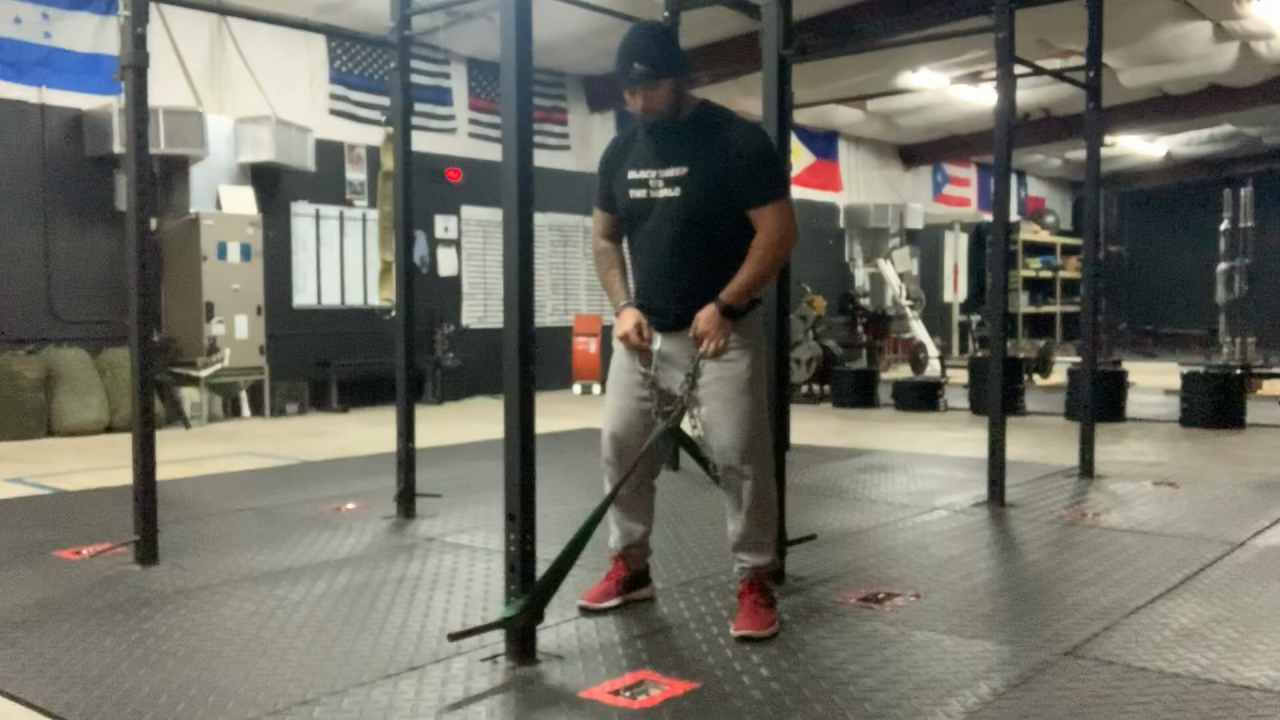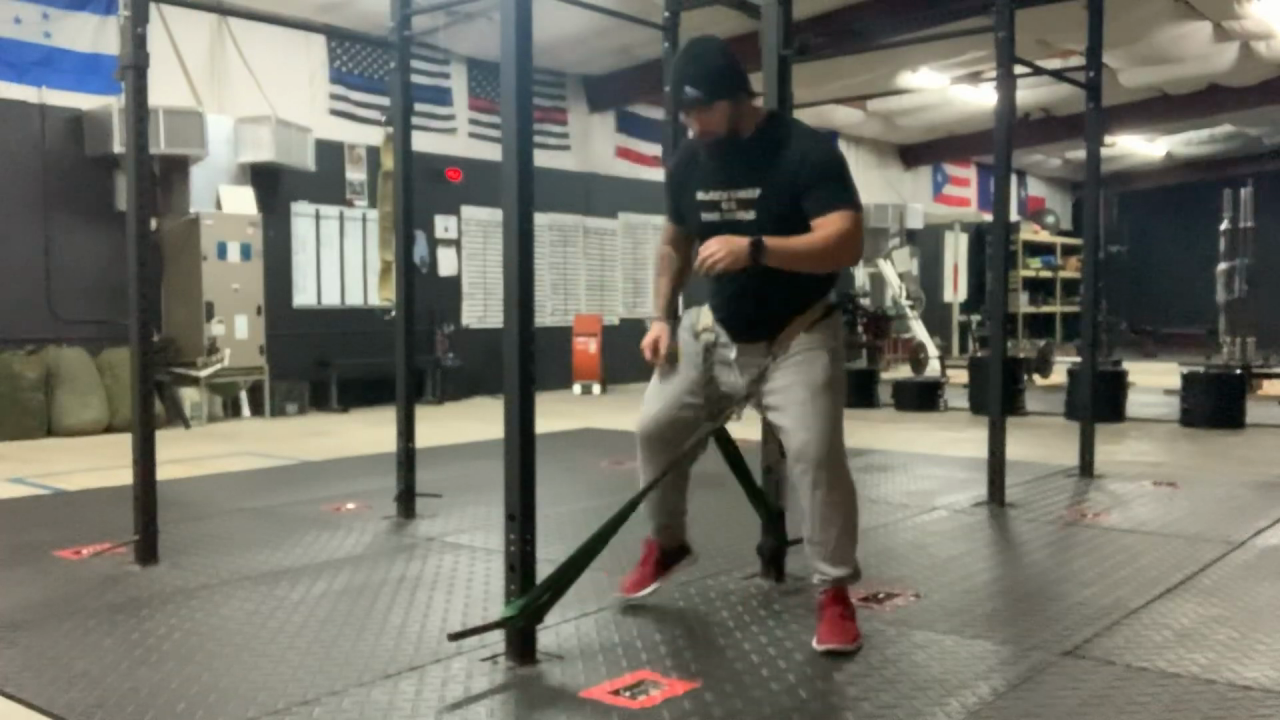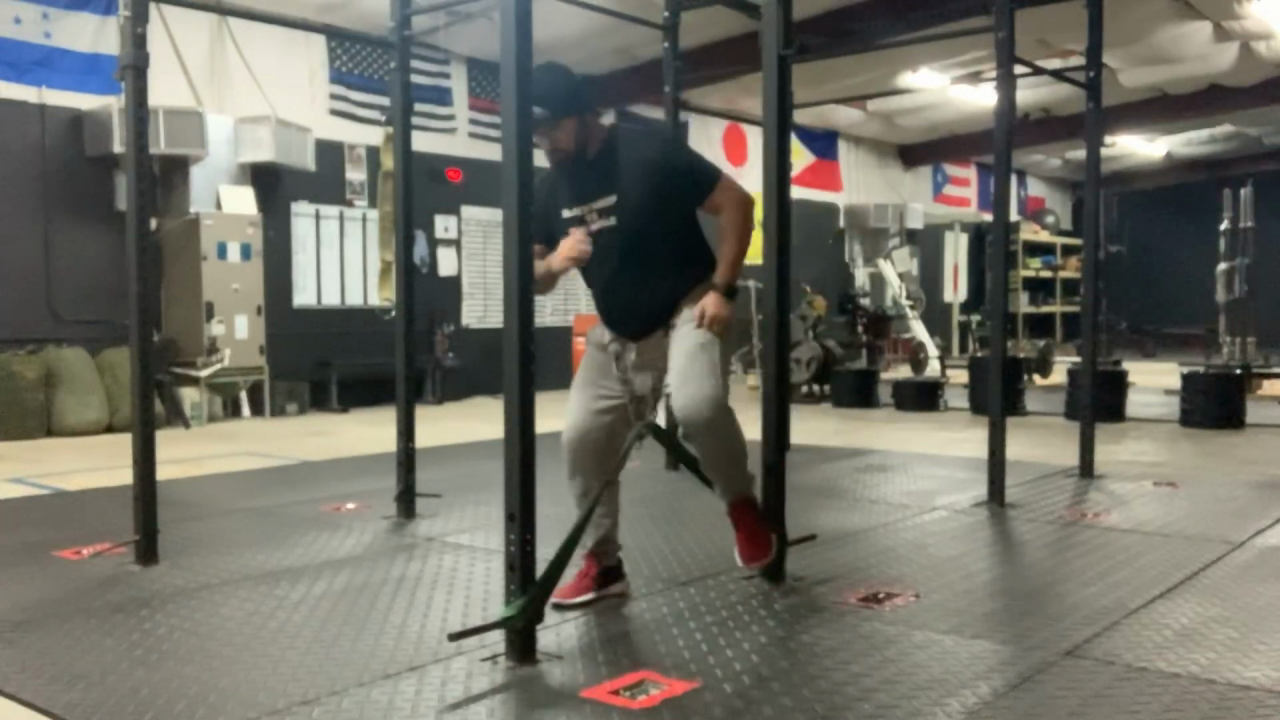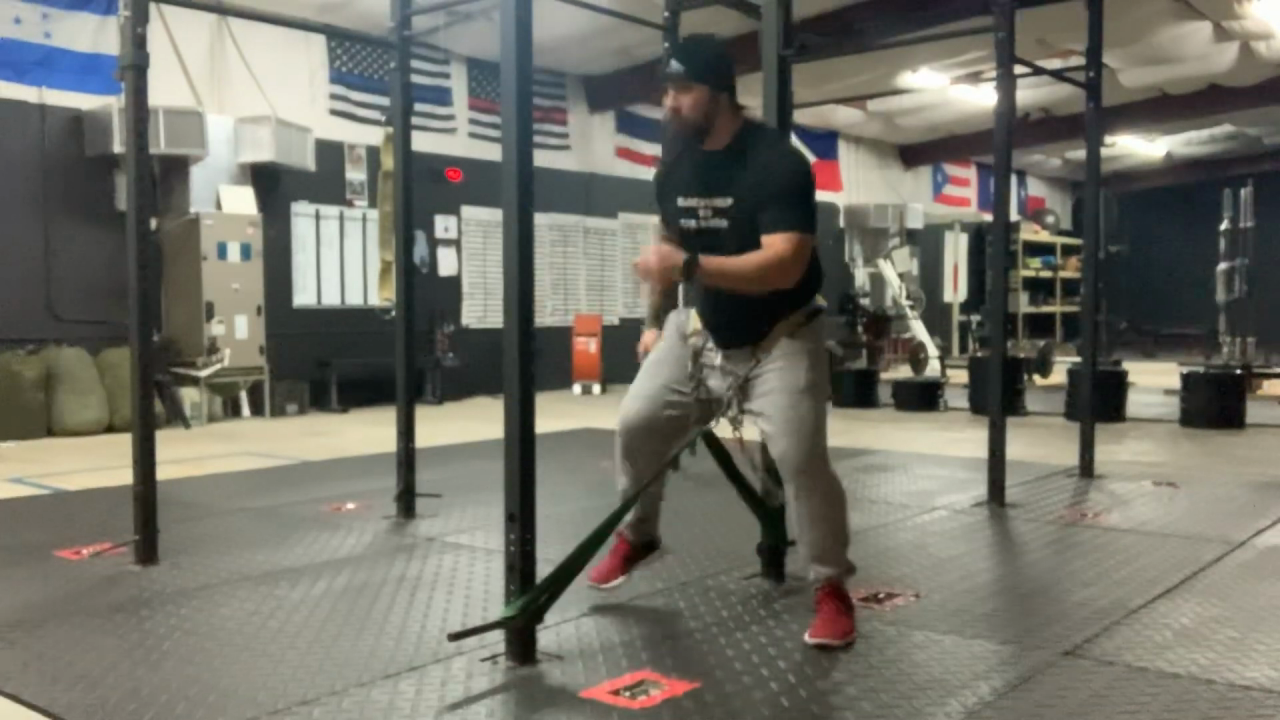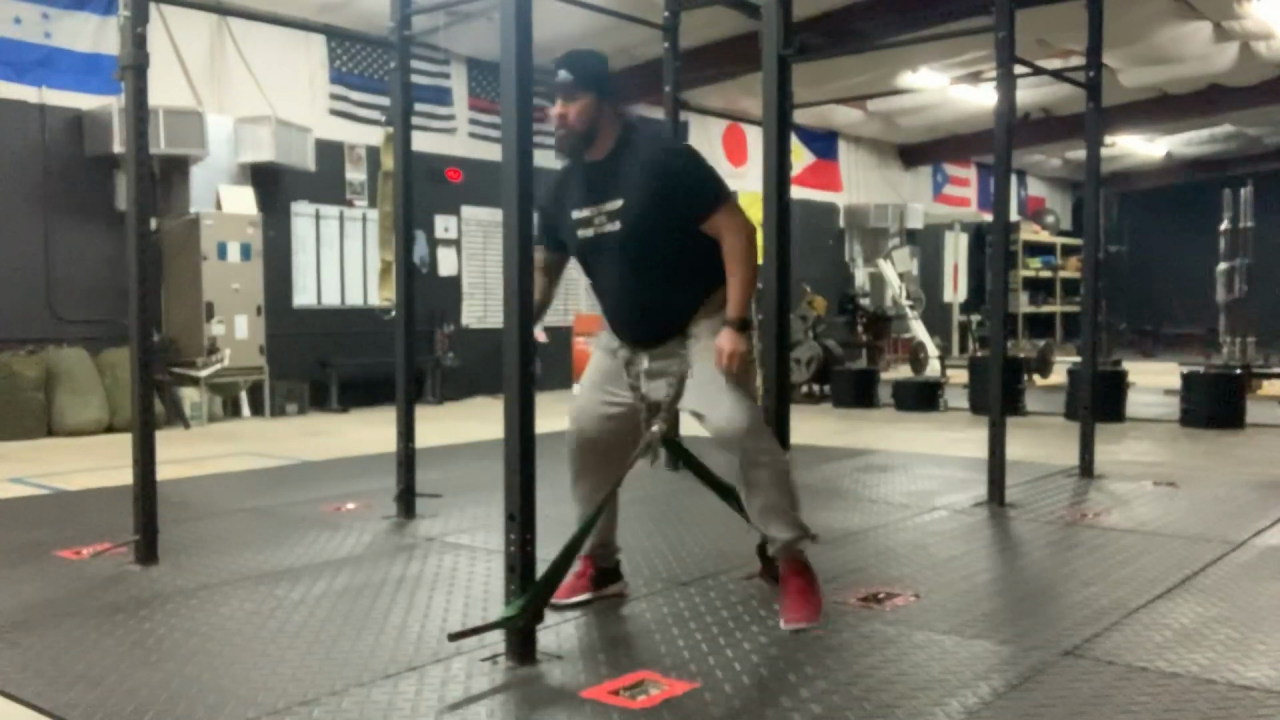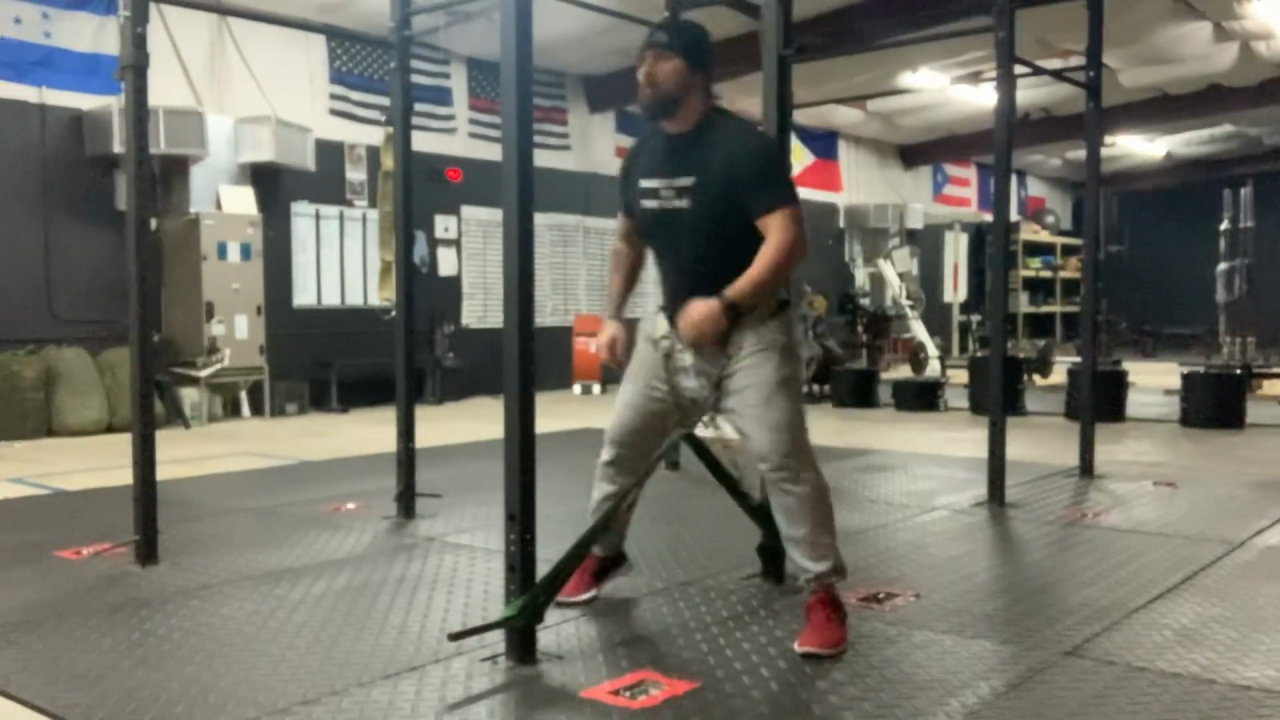
dt=0.7s
person 1, frame 1
left shoulder: (736, 140)
right shoulder: (621, 152)
left elbow: (779, 231)
right elbow: (605, 238)
left wrist: (725, 306)
right wrist: (624, 305)
left hip: (722, 328)
right hip: (646, 332)
left knee: (739, 454)
right knee: (621, 446)
left ankle: (755, 581)
right ankle: (630, 566)
person 1, frame 2
left shoulder: (808, 152)
right shoulder: (688, 162)
left elbow: (845, 244)
right elbow: (674, 243)
left wrist: (754, 247)
right wrist: (661, 317)
left hip: (798, 336)
right hip: (717, 331)
left knee: (816, 458)
right knee: (657, 429)
left ankle: (835, 592)
right ankle: (666, 542)
person 1, frame 3
left shoulder: (651, 154)
right shoulder: (549, 189)
left elbow: (736, 204)
right elbow: (534, 266)
left wrist: (722, 289)
right wrist: (554, 263)
left hip: (686, 315)
right hip: (616, 337)
left knee: (699, 407)
right knee: (582, 443)
left ankle: (742, 501)
right ankle: (602, 564)
person 1, frame 4
left shoulder: (777, 163)
right shoulder: (675, 168)
left elbow: (786, 266)
left wrist: (688, 265)
right wrist: (655, 320)
left hip: (780, 339)
right hip: (701, 331)
left knee: (801, 461)
right knee: (636, 426)
left ankle: (831, 588)
right ankle: (638, 535)
person 1, frame 5
left shoulder: (665, 160)
right shoulder: (563, 188)
left elbow: (735, 233)
right elbow: (545, 266)
left wrist: (734, 323)
left hip: (701, 333)
right hip: (623, 343)
left knee: (740, 431)
right knee: (586, 445)
left ankle: (793, 563)
right ankle: (600, 566)
person 1, frame 6
left shoulder: (744, 146)
right shoulder: (640, 156)
left elbow: (787, 239)
right elbow: (629, 241)
left wrist: (725, 305)
right wrist: (613, 316)
left hip: (748, 333)
right hip: (670, 332)
left knee: (781, 458)
right knee: (623, 439)
left ankle: (823, 594)
right ankle: (603, 554)
